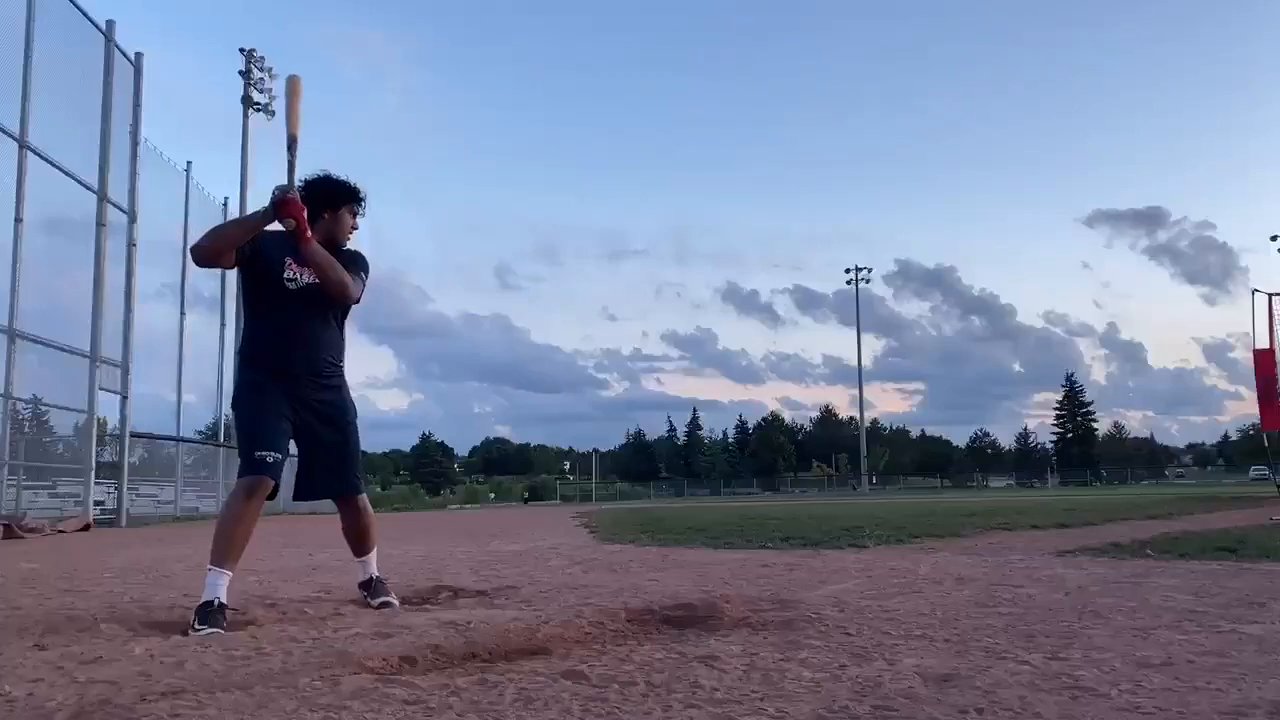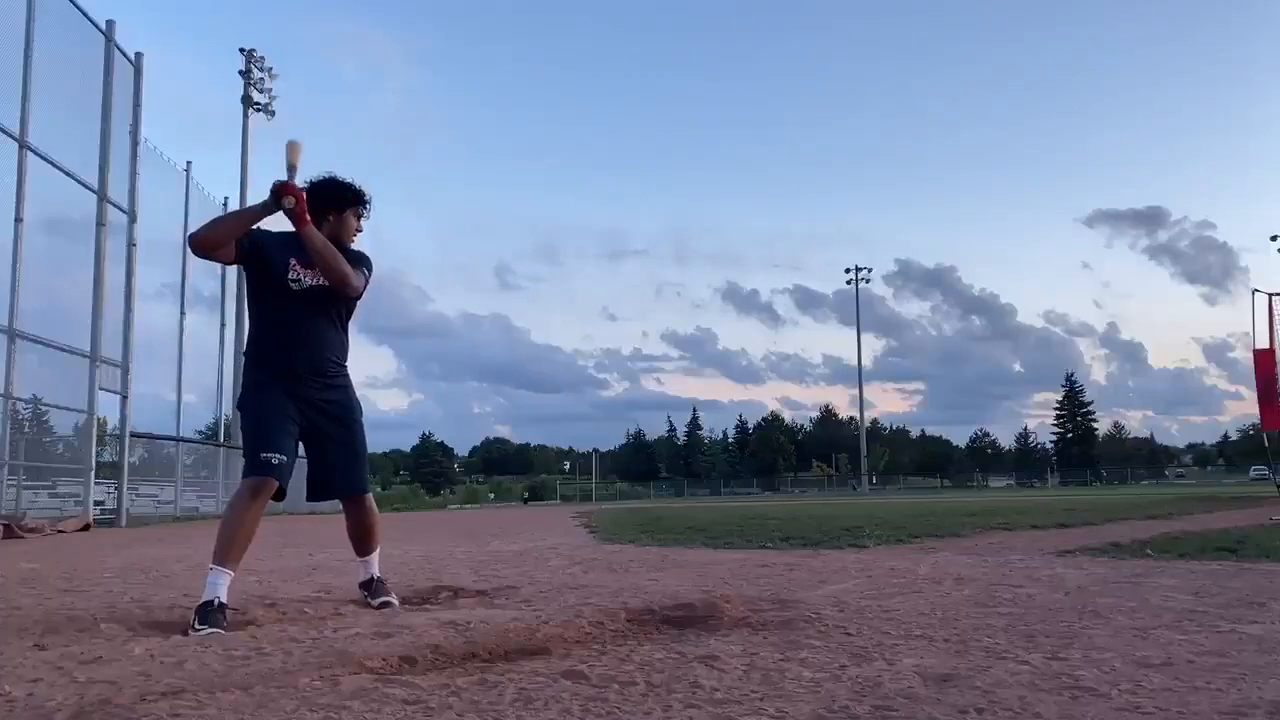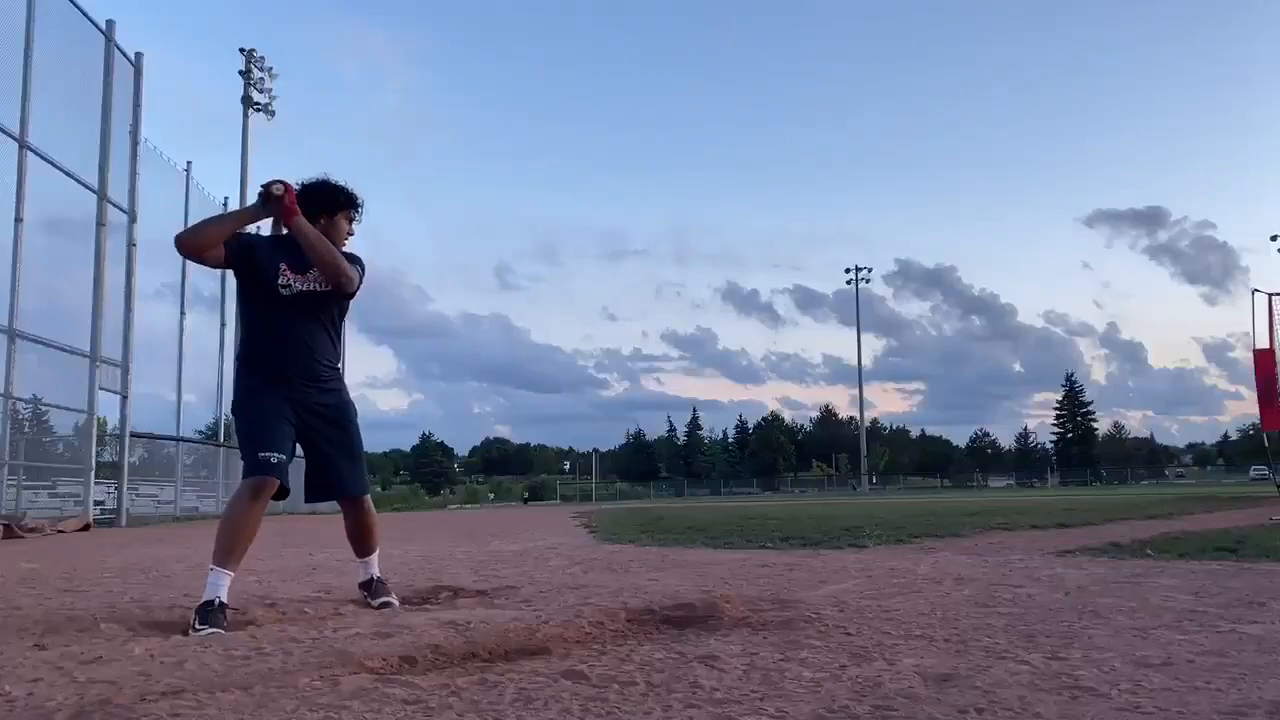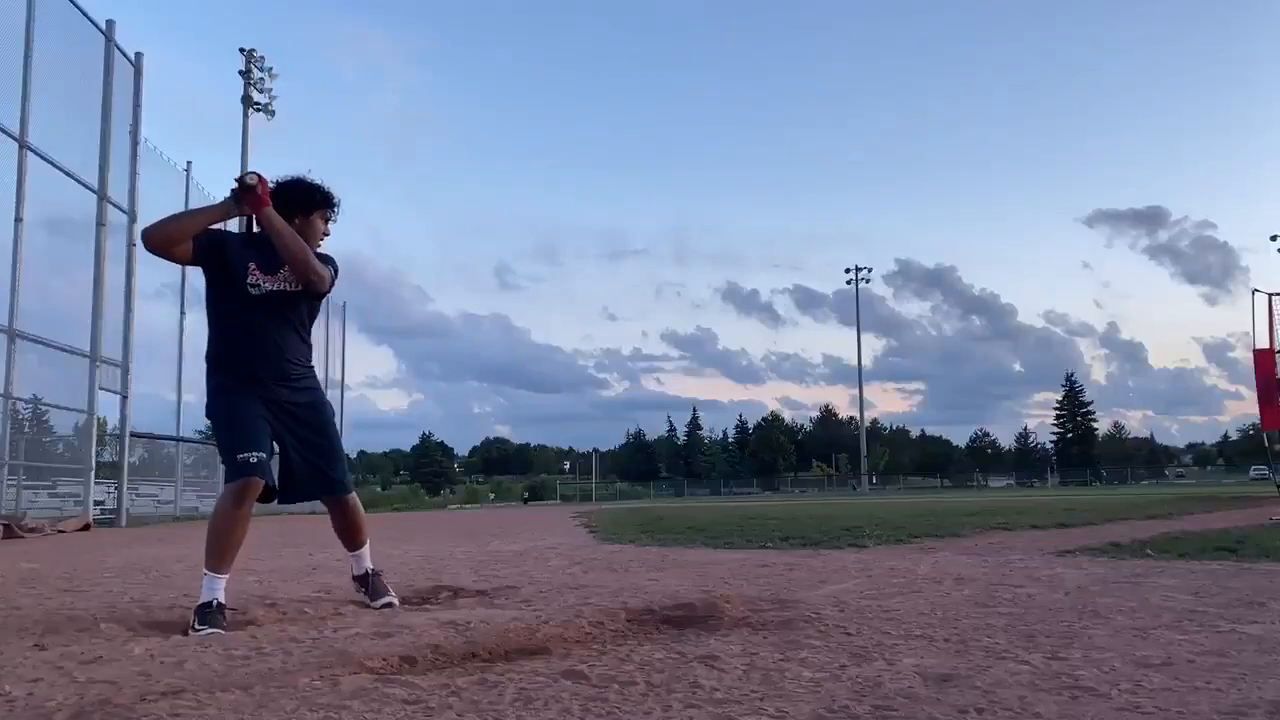
dt=0.2s
person 1, frame 1
left shoulder: (351, 261)
right shoulder: (264, 245)
left elbow: (347, 293)
right elbow: (202, 253)
left wrist: (303, 235)
right wrist: (266, 215)
left hip: (325, 389)
right hip: (265, 385)
left knee: (350, 490)
right knee: (255, 481)
left ankle: (370, 577)
right ankle: (213, 598)
person 1, frame 2
left shoulder: (356, 261)
right shoulder: (268, 246)
left elbow: (348, 285)
right elbow: (200, 242)
left wrist: (303, 223)
right wrist: (267, 207)
left hip: (331, 389)
right hip: (271, 386)
left knee: (356, 490)
right knee: (260, 481)
left ankle: (370, 577)
right ankle: (214, 597)
person 1, frame 3
left shoulder: (349, 264)
right shoulder: (257, 250)
left elbow: (342, 278)
right elbow: (188, 244)
left wrist: (293, 216)
right wrist: (259, 210)
left hip: (325, 392)
right hip: (264, 389)
left knee: (355, 492)
right knee: (261, 481)
left ankle: (370, 578)
right ankle: (214, 597)
person 1, frame 4
left shoulder: (322, 265)
right shoulder: (228, 248)
left elbow: (312, 275)
right elbow: (154, 238)
left wrist: (264, 209)
right wrist: (230, 207)
left hip: (299, 390)
right hip: (238, 389)
left knee: (339, 490)
right knee: (246, 482)
left ankle: (365, 572)
right ankle: (211, 599)
